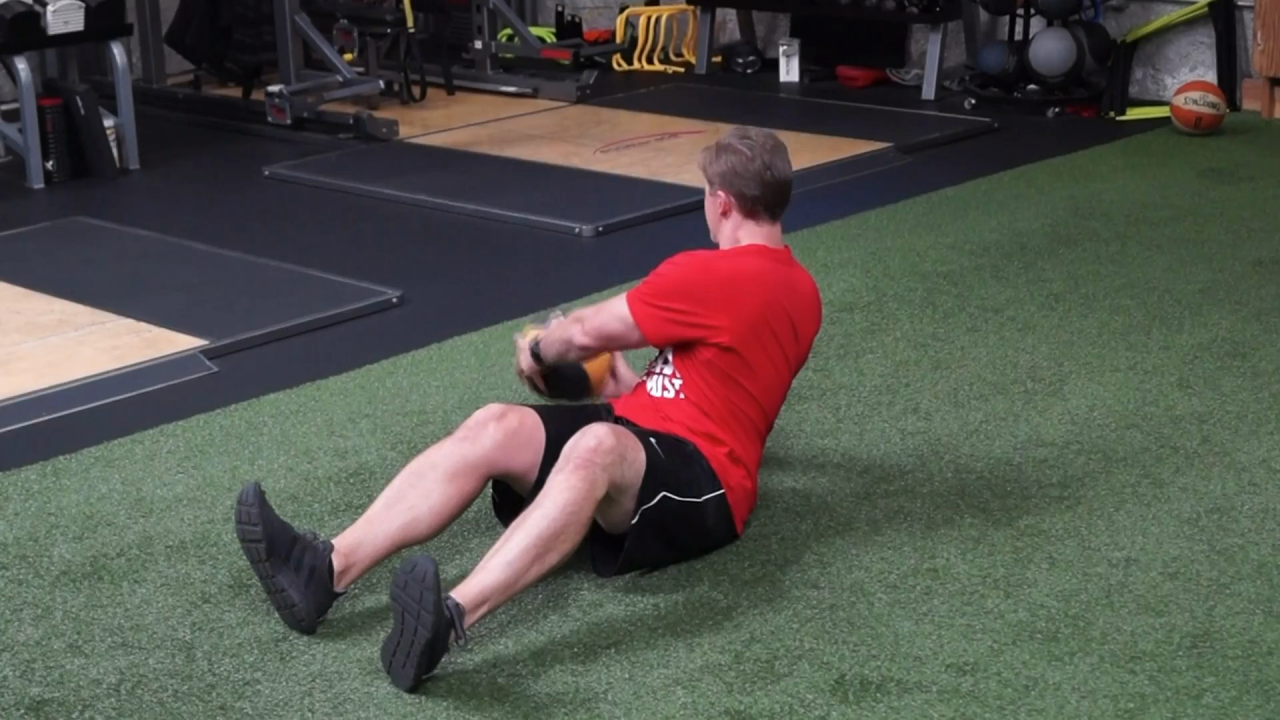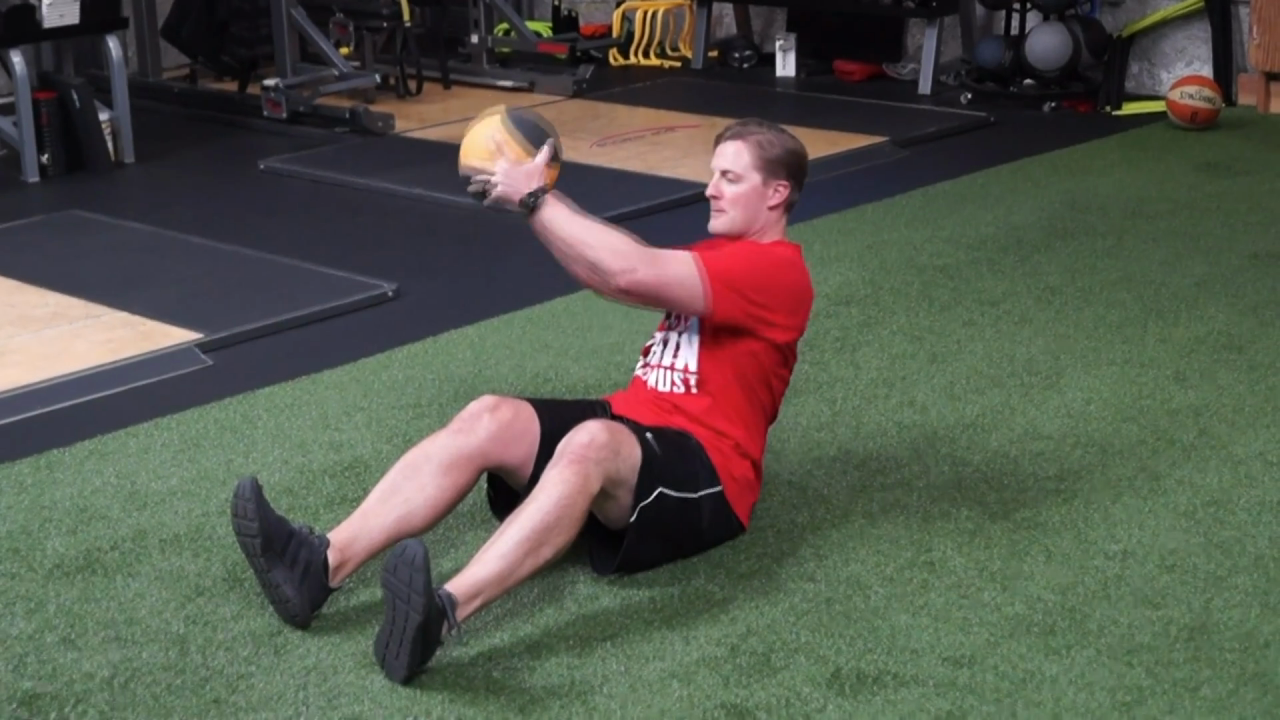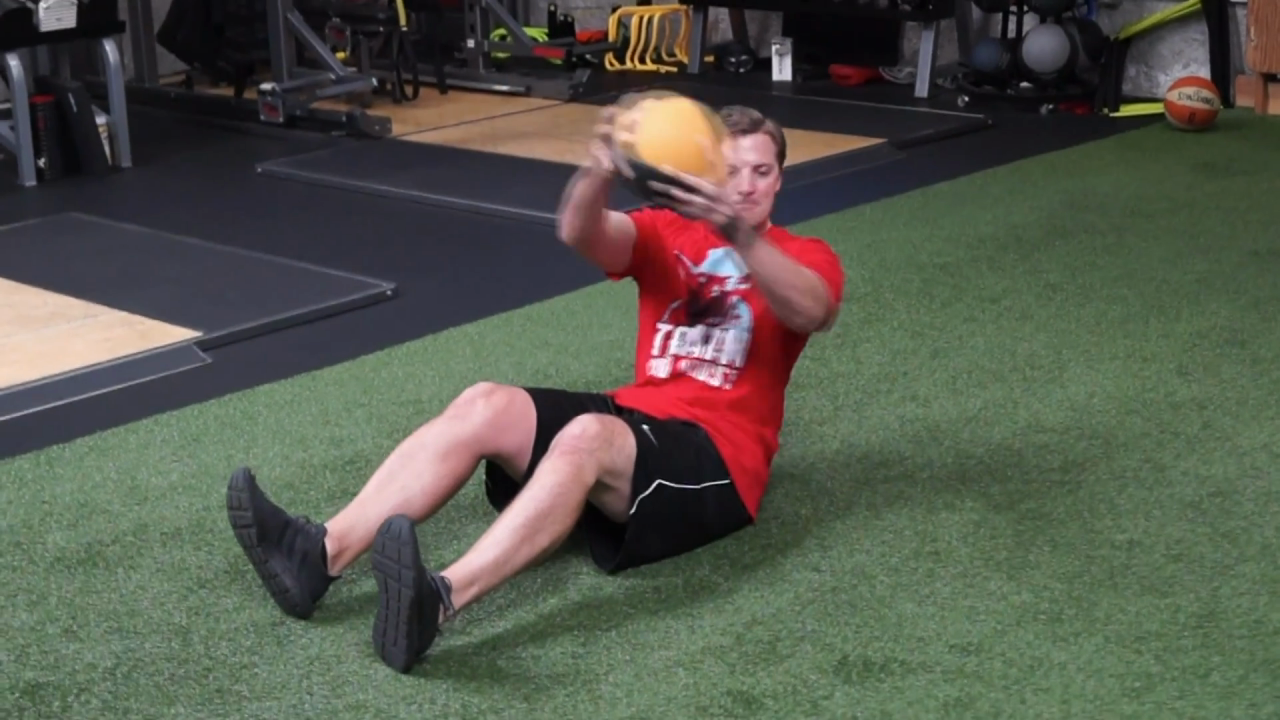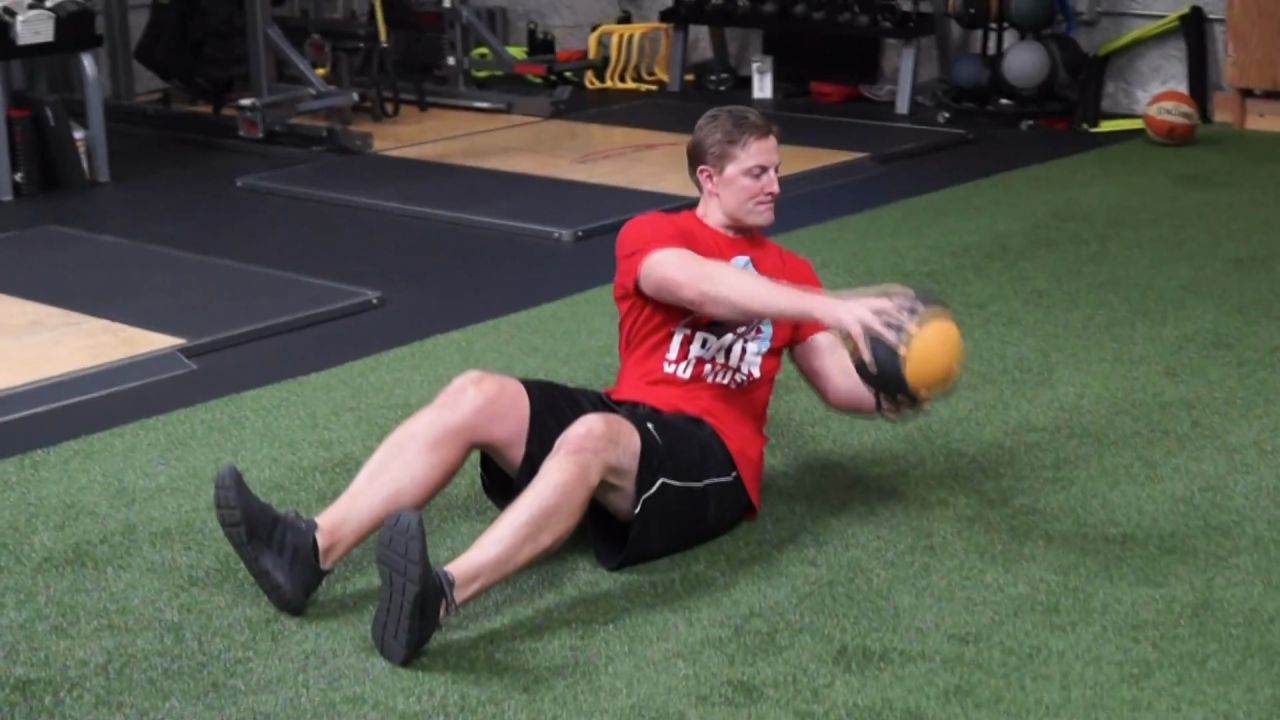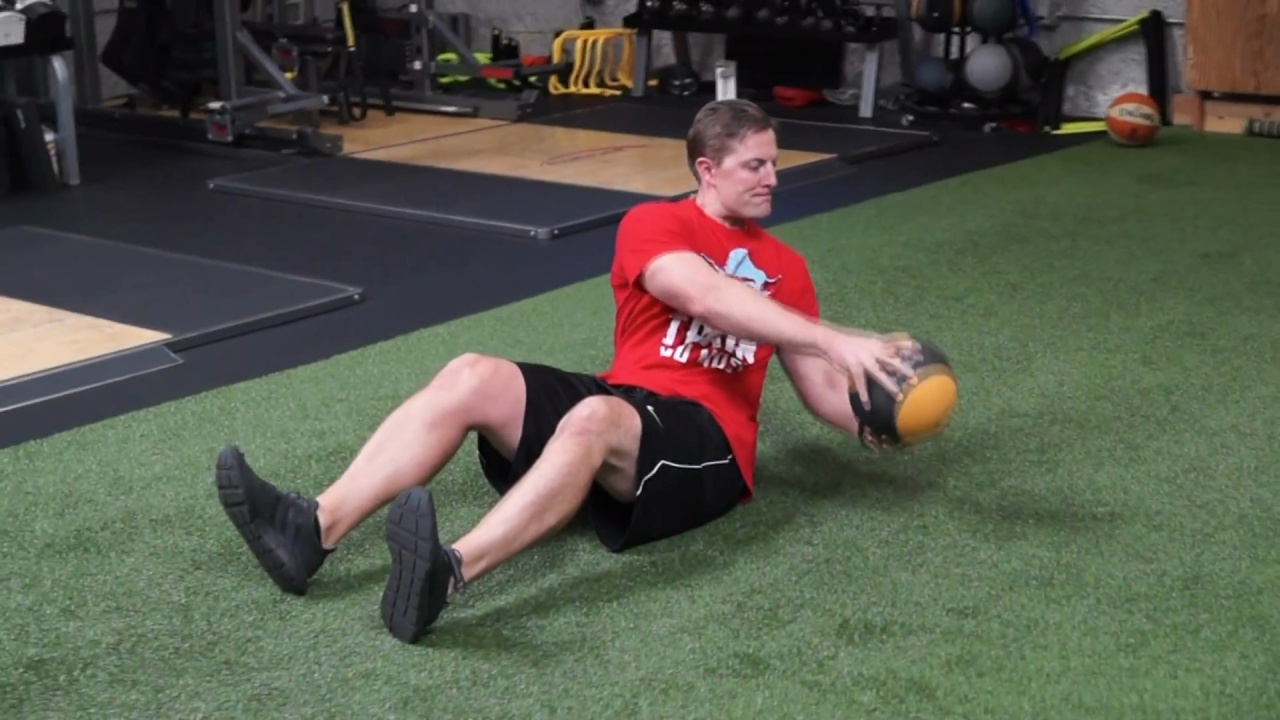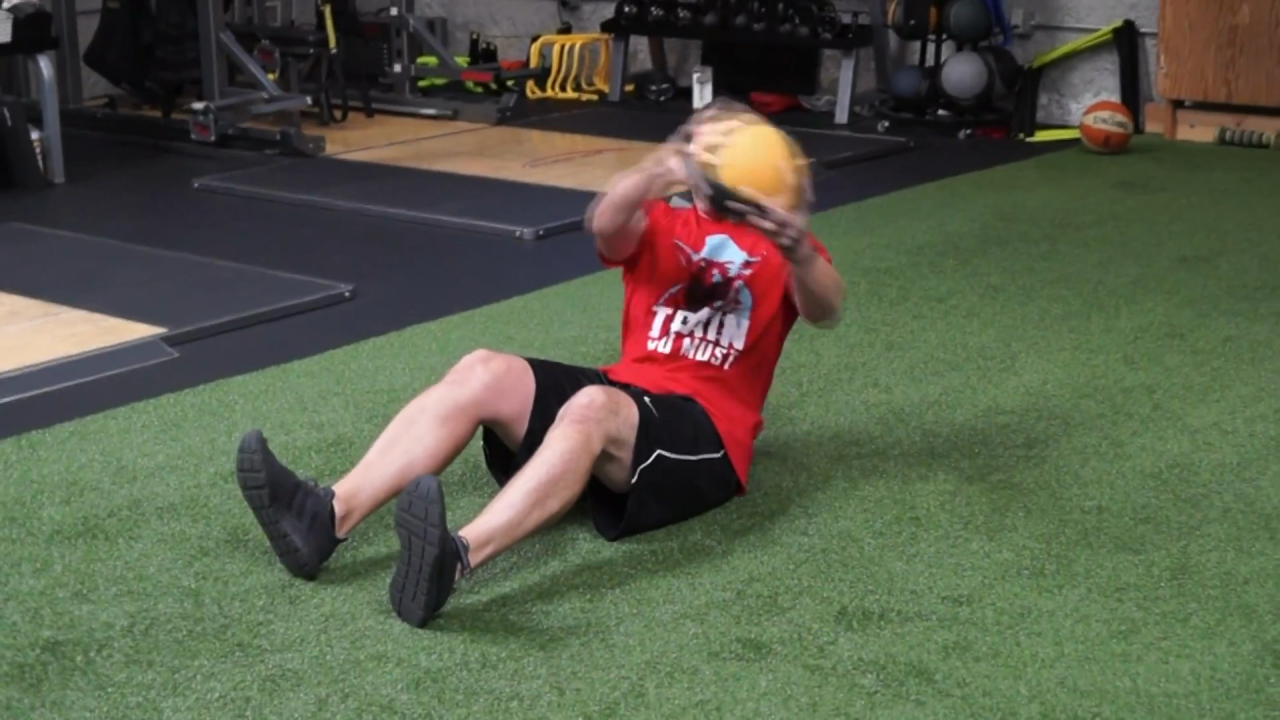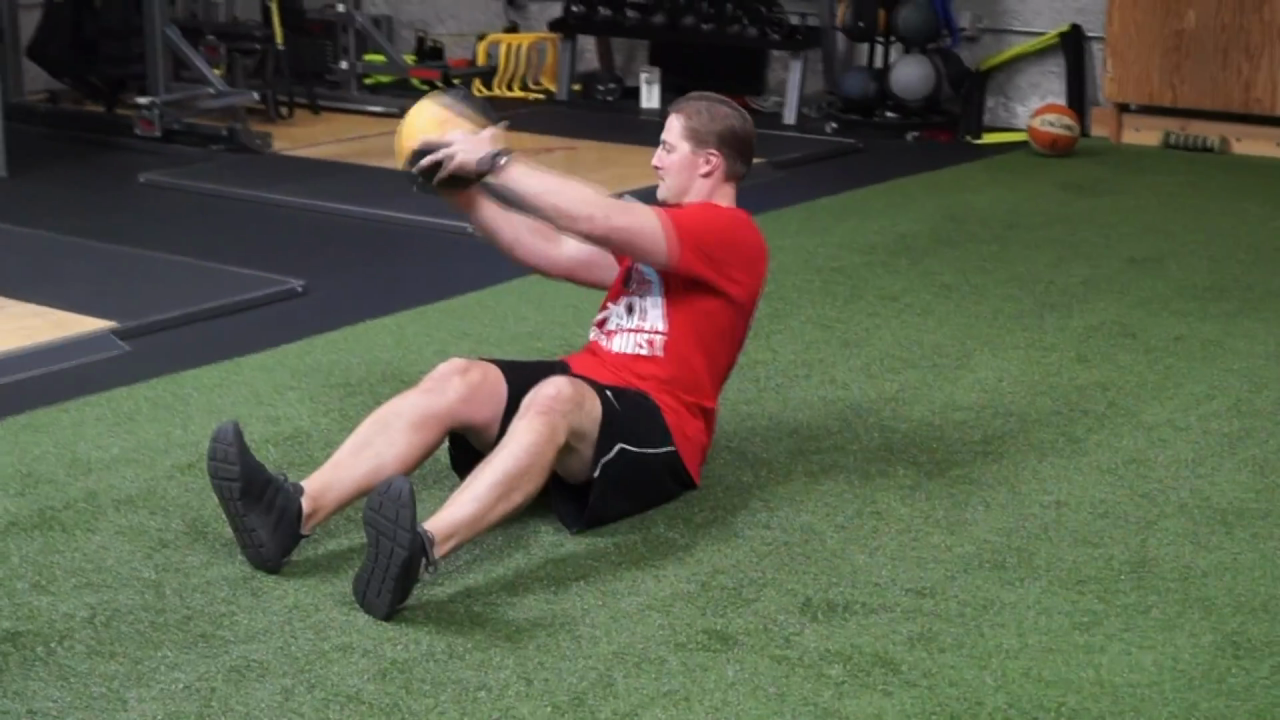
dt=0.5s
person 1, frame 1
left shoulder: (715, 274)
right shoulder: (798, 290)
left elbow: (584, 334)
left wrist: (539, 346)
right wrist: (619, 374)
left hip: (701, 479)
left knee: (596, 446)
right knee: (496, 425)
left ankle: (450, 619)
right ankle: (328, 567)
person 1, frame 2
left shoulder: (775, 270)
right shoulder: (726, 255)
left elbow: (632, 271)
right elbow: (611, 278)
left wrist: (537, 198)
right wrist: (539, 201)
left hip: (704, 470)
right hip: (634, 421)
left knee: (592, 443)
right knee: (490, 418)
left ankle: (443, 613)
right ankle: (325, 562)
person 1, frame 3
left shoulder: (807, 257)
right shoulder: (661, 235)
left elbow: (810, 313)
right elbow: (579, 234)
left wrist: (741, 234)
right wrist: (600, 173)
left hip: (716, 459)
right hip: (634, 420)
left knee: (587, 438)
right knee: (486, 405)
left ankle: (437, 602)
right ankle: (321, 553)
person 1, frame 4
left shoulder: (792, 272)
right shoulder: (652, 234)
left elbow: (841, 388)
right elbow: (703, 288)
right wrist: (830, 307)
left hip: (713, 454)
right hip: (625, 414)
left knee: (592, 439)
right knee: (476, 394)
left ankle: (441, 595)
right ankle: (313, 549)
person 1, frame 5
left shoulder: (787, 268)
right shoulder: (654, 224)
left elbow: (816, 388)
right elbow: (704, 297)
left wrist: (868, 417)
right wrist: (832, 338)
left hip: (709, 438)
right hip: (621, 397)
left knee: (594, 418)
right knee: (471, 375)
left ankle: (447, 575)
right ankle: (315, 527)
person 1, frame 6
left shoulder: (777, 254)
right shoulder: (657, 225)
left elbow: (823, 307)
right elbow: (605, 223)
left wrist: (794, 239)
right wrist: (656, 171)
left hip: (704, 431)
right hip: (625, 389)
left knee: (592, 408)
right knee: (483, 371)
left ankle: (456, 559)
right ankle: (330, 515)
person 1, frame 7
left shoulder: (726, 234)
right shoulder: (671, 235)
left elbow: (592, 216)
right elbow: (568, 257)
left wrist: (495, 162)
right wrist: (476, 201)
left hip: (657, 430)
left knee: (555, 396)
right knee: (457, 379)
left ankle: (422, 550)
right ankle: (297, 509)
